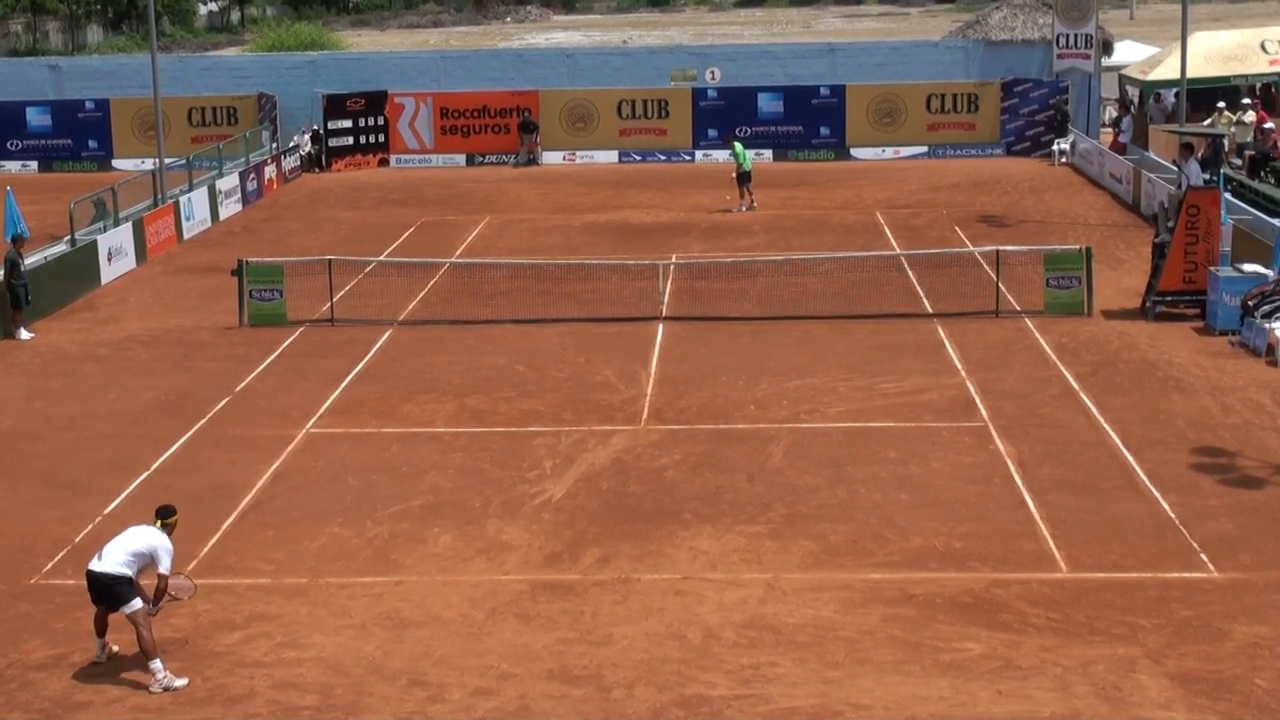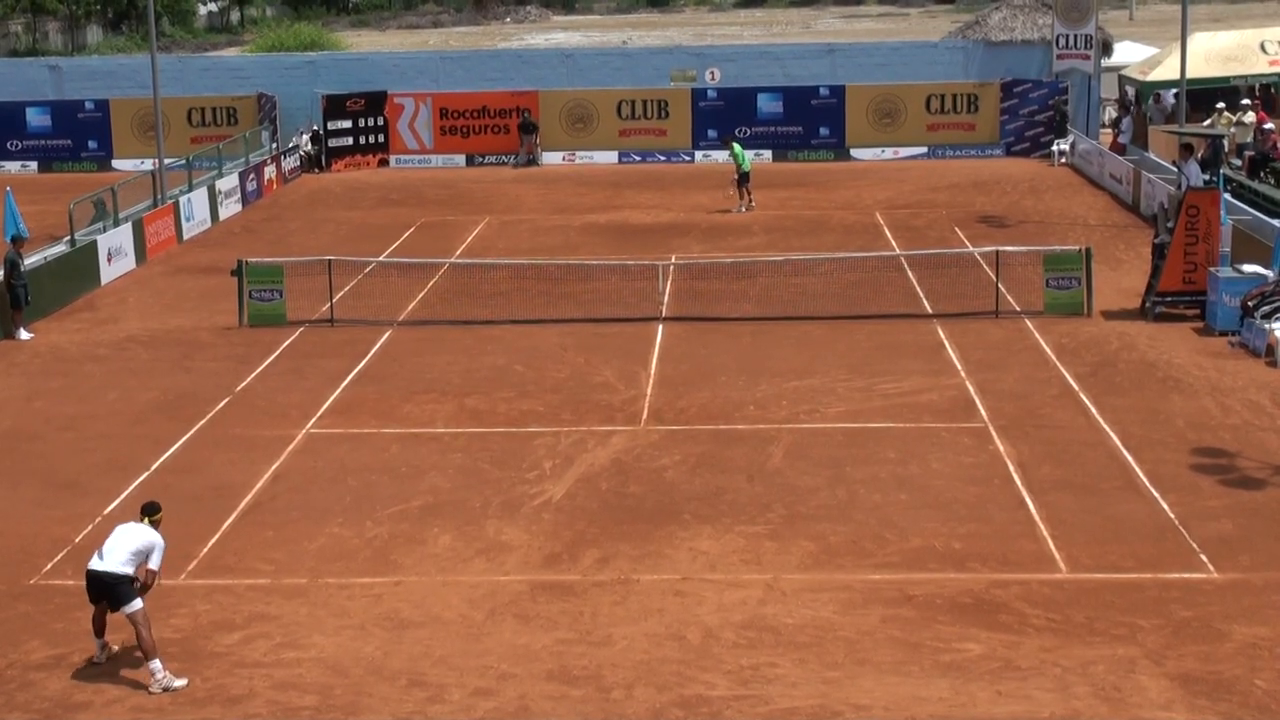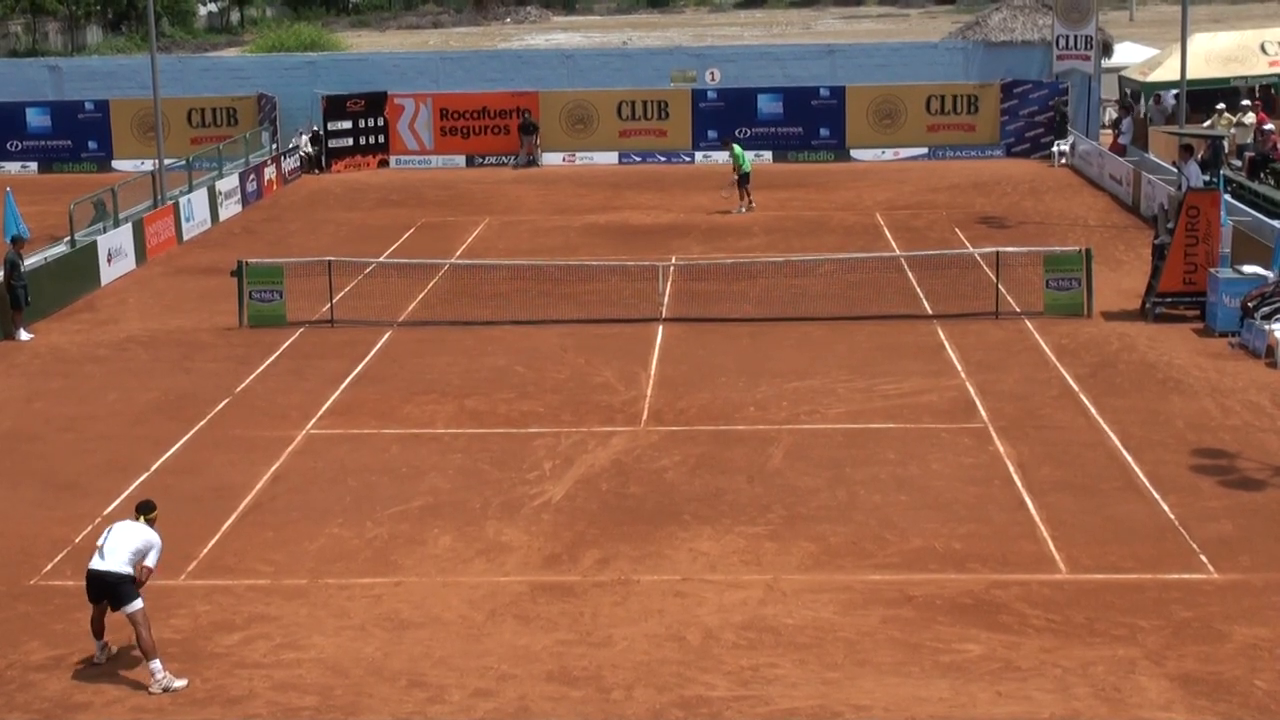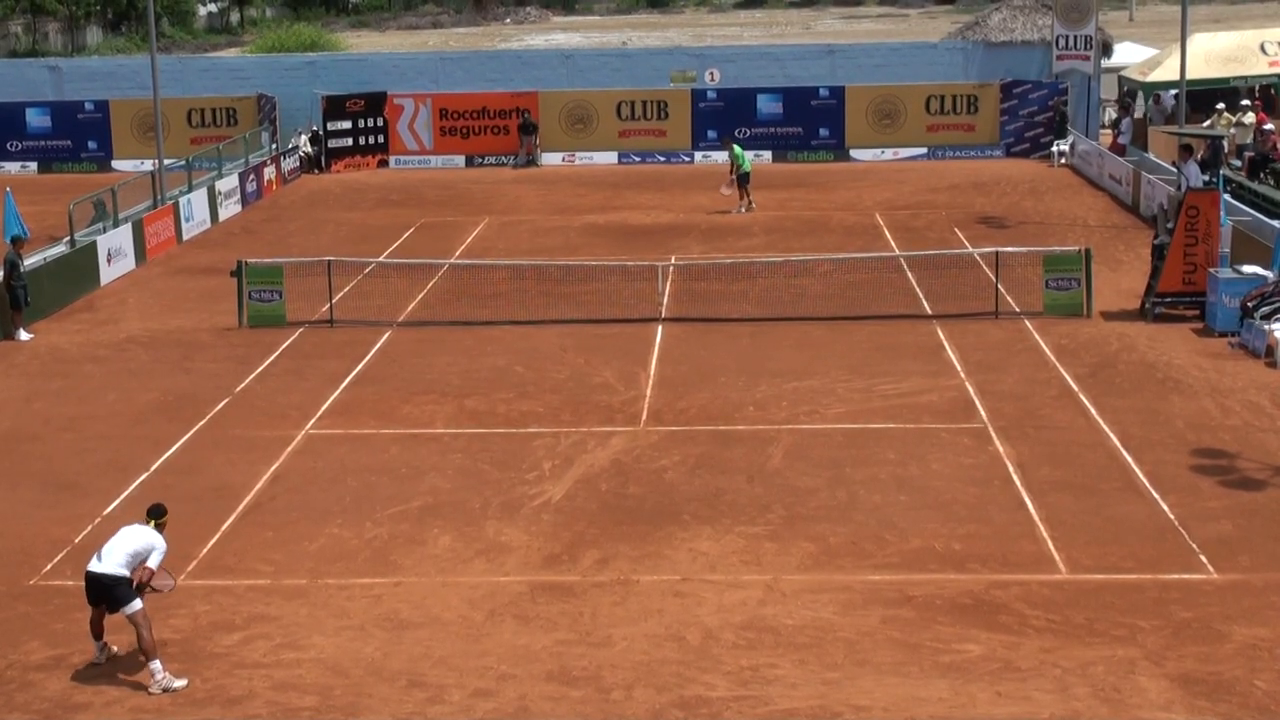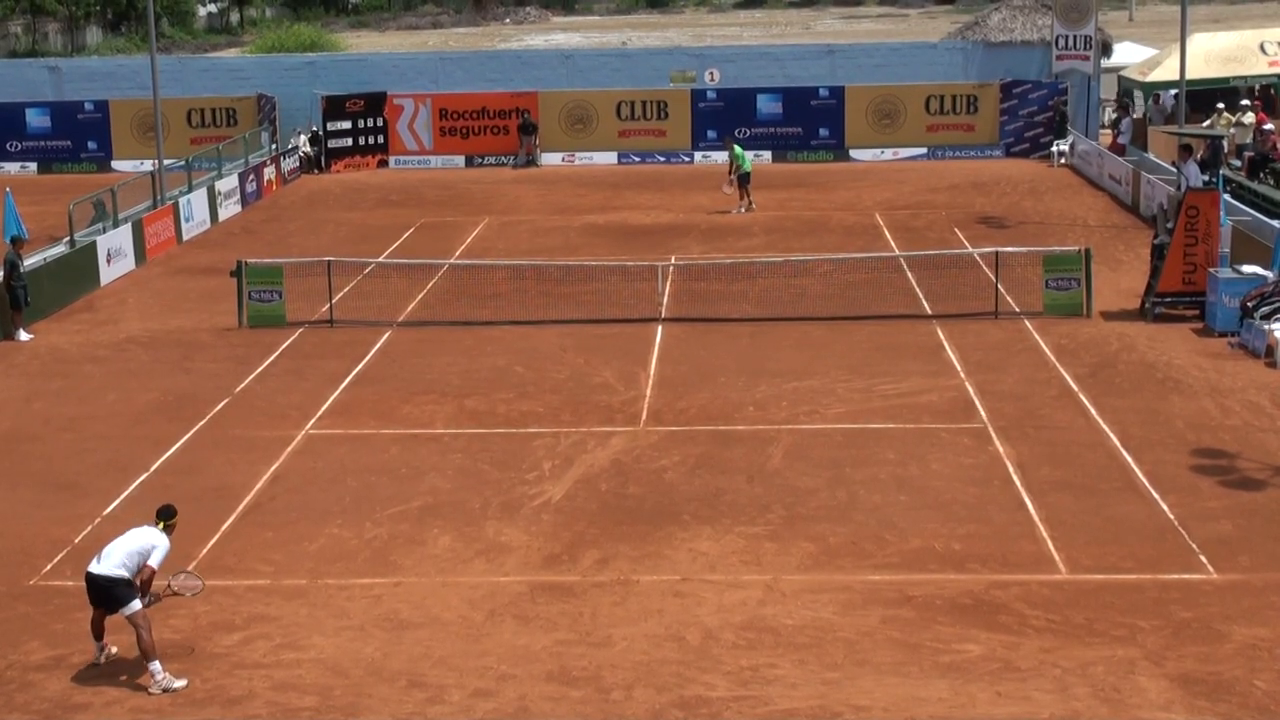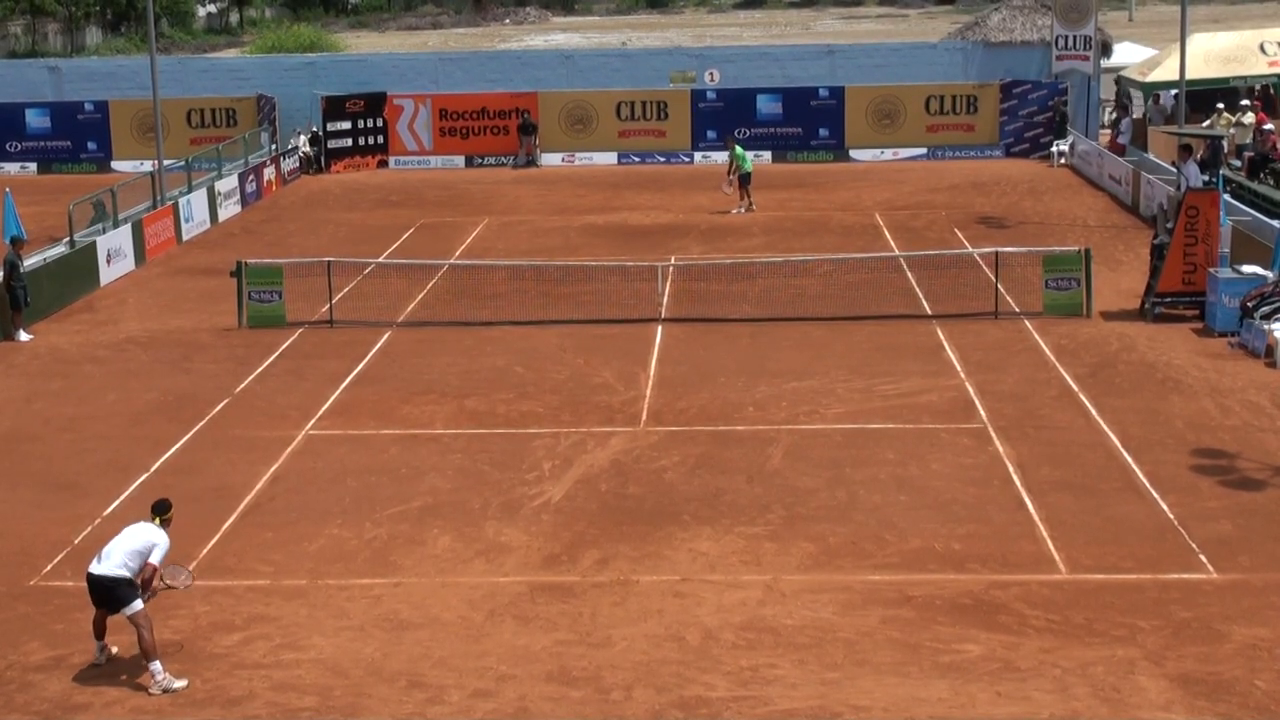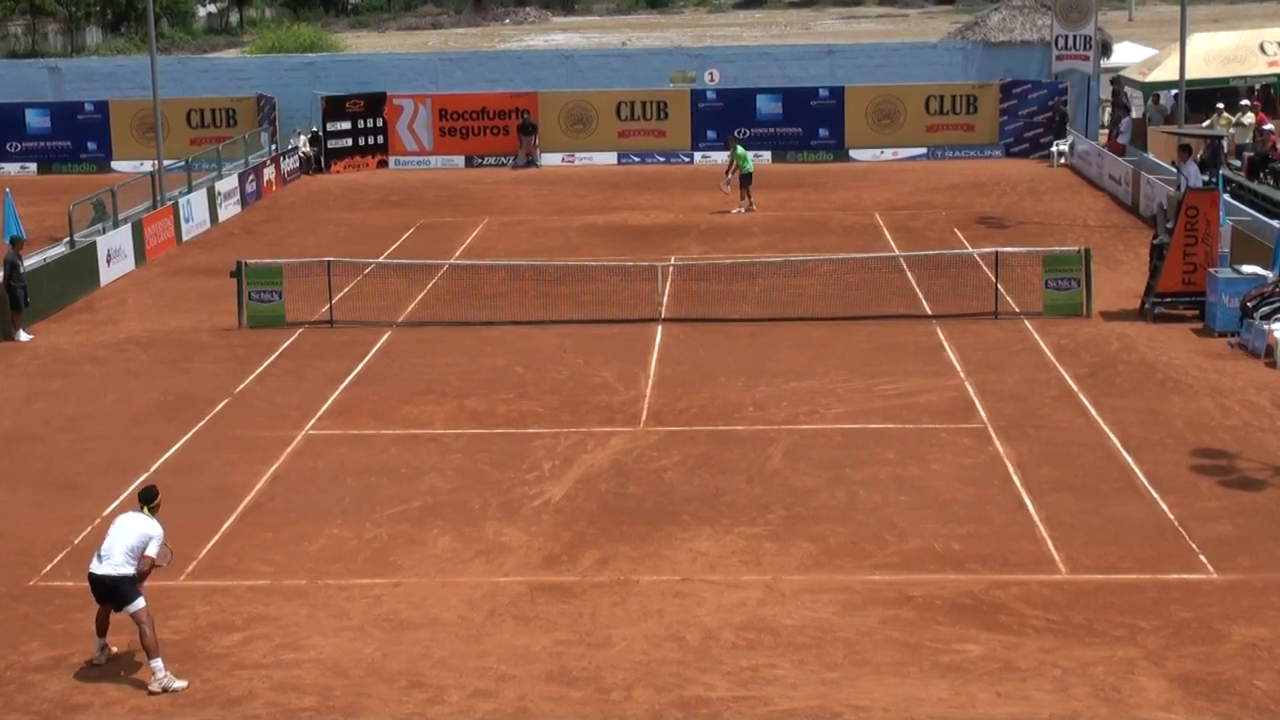
dt=0.2s
person 1, frame 1
left shoulder: (137, 529)
right shoulder: (164, 543)
right elbow: (162, 584)
left wrist: (145, 599)
right wrist: (154, 605)
left hip: (93, 571)
right hip: (113, 576)
left knee: (102, 609)
right knee: (142, 624)
left ankle: (102, 650)
right ankle: (160, 678)
person 1, frame 2
left shoulder: (122, 527)
right shoulder: (157, 540)
right elbow: (149, 580)
right wrist: (137, 595)
left hip: (93, 571)
right hip: (116, 576)
left knee: (100, 609)
right knee: (142, 624)
left ankle: (101, 651)
right ankle: (159, 678)
person 1, frame 3
left shoulder: (116, 525)
right shoulder: (154, 539)
right elbow: (143, 577)
right wrist: (129, 592)
left hip: (94, 571)
right hip: (118, 575)
left knee: (99, 610)
right knee: (141, 624)
left ankle: (101, 651)
right ankle: (159, 678)
person 1, frame 4
left shoulder: (129, 528)
right shoulder: (159, 542)
right elbow: (145, 578)
left wrist: (132, 593)
right wrist: (136, 594)
left hip: (92, 572)
right hip: (114, 577)
left knee: (98, 611)
right knee: (143, 624)
left ankle: (101, 652)
right ankle: (159, 679)
person 1, frame 5
left shoulder: (139, 530)
right shoulder: (163, 542)
right elbow: (146, 576)
left wrist: (139, 594)
right wrist: (145, 598)
left hip: (93, 573)
right hip: (112, 578)
left knee: (99, 612)
right knee: (142, 625)
left ankle: (100, 652)
right ankle: (159, 680)
person 1, frame 6
left shoulder: (136, 527)
right shoulder: (162, 539)
right elbow: (148, 574)
left wrist: (141, 589)
right wrist: (145, 594)
left hip: (93, 573)
right hip: (114, 579)
left knee: (102, 611)
right knee: (144, 624)
left ankle: (101, 652)
right ankle: (159, 680)
person 1, frame 7
left shoulder: (122, 518)
right shoulder: (155, 529)
right elbow: (145, 567)
right wrist: (137, 583)
left hip: (95, 572)
right hip: (118, 577)
left knee: (105, 608)
right knee: (145, 622)
left ankle: (101, 651)
right ankle: (159, 677)
